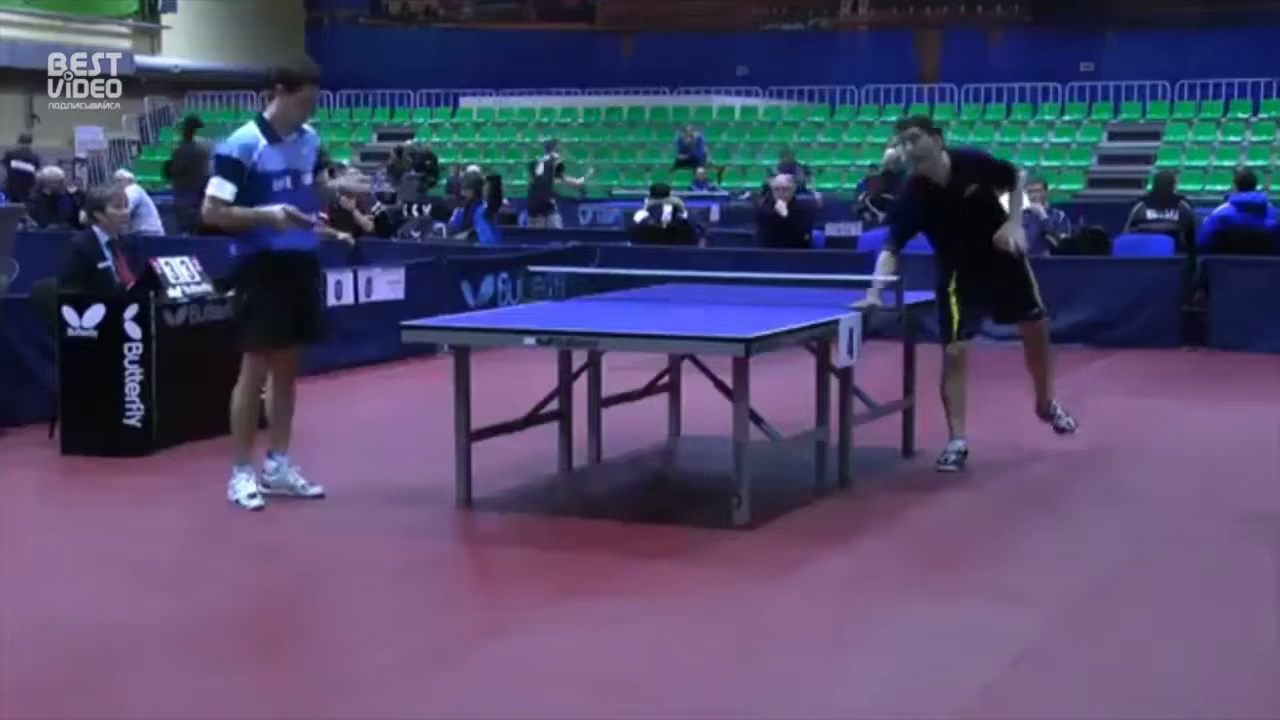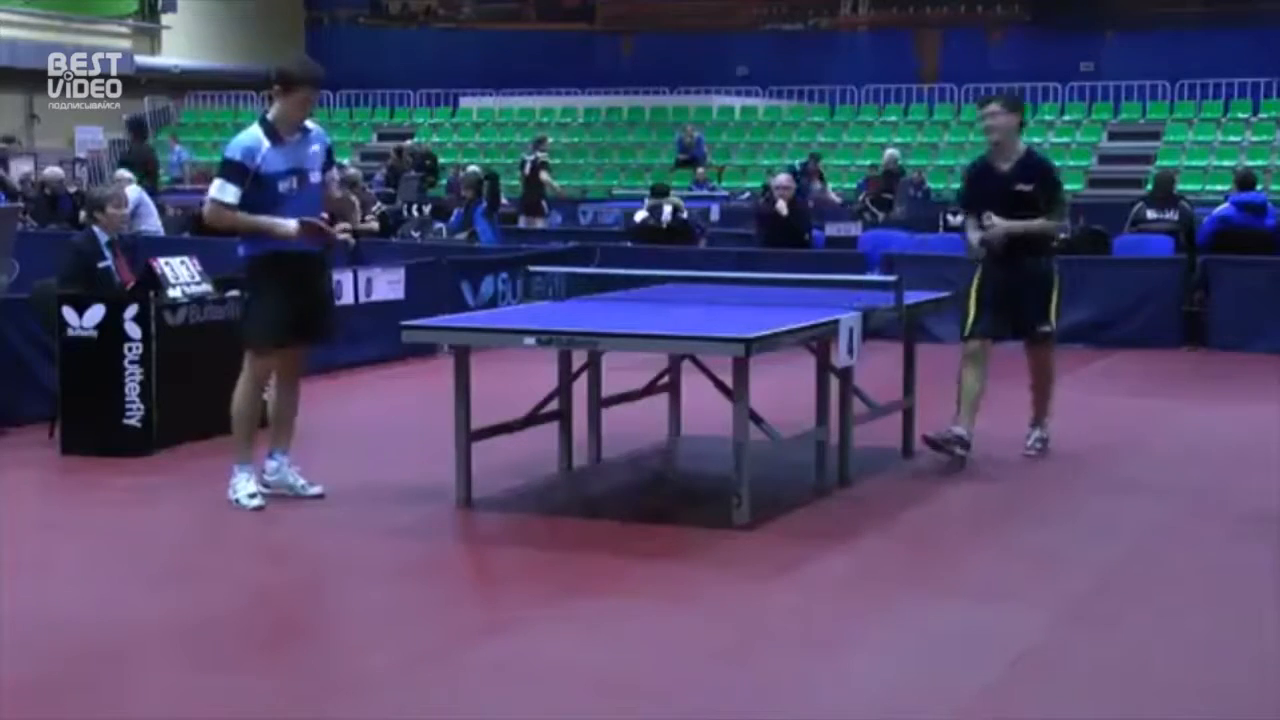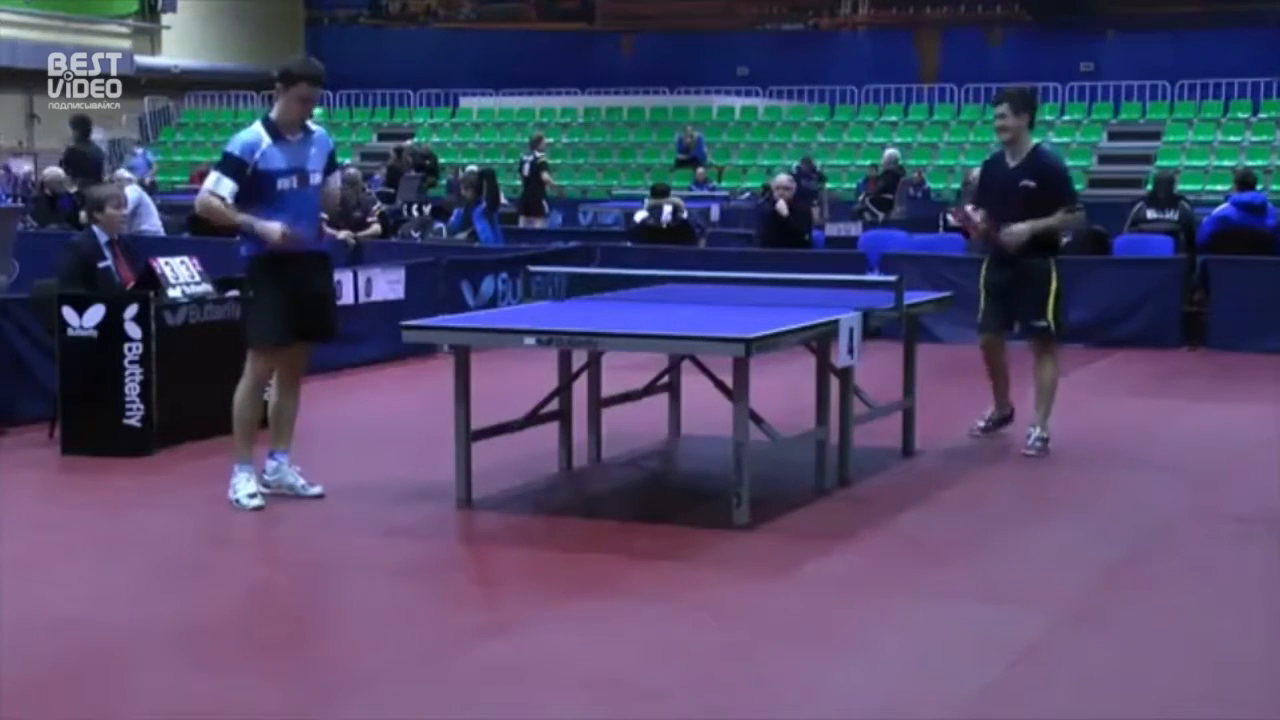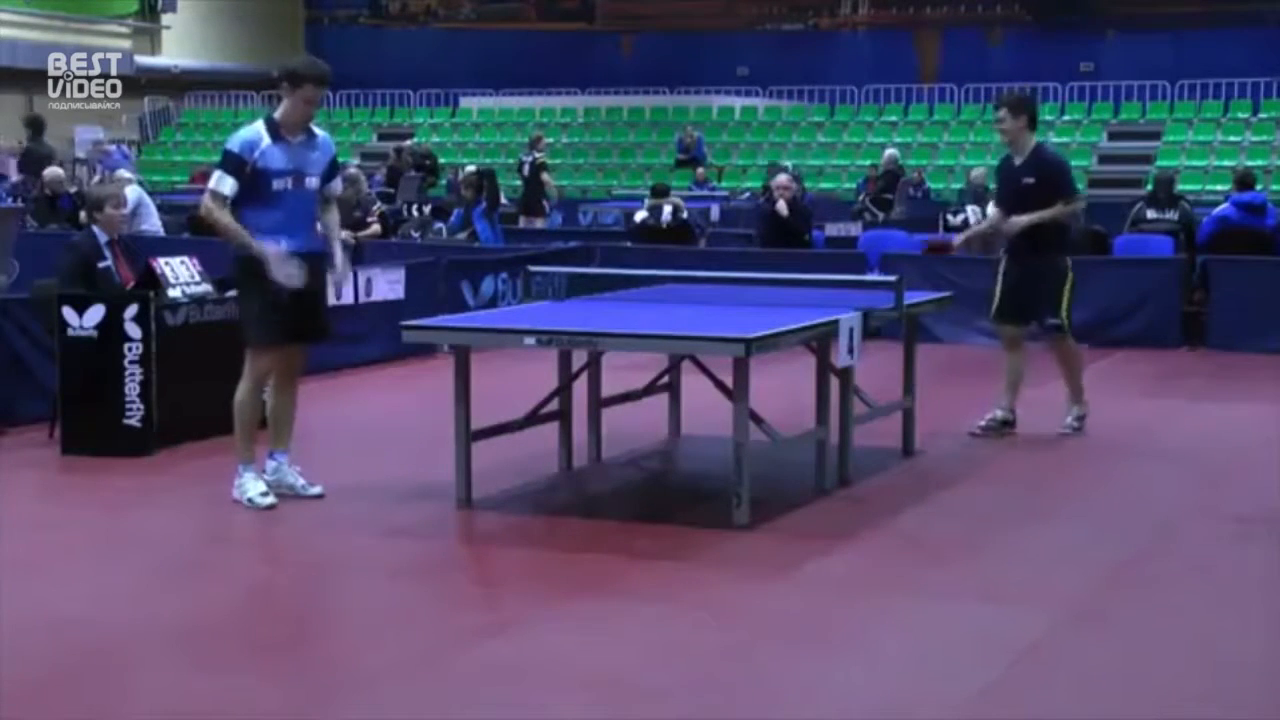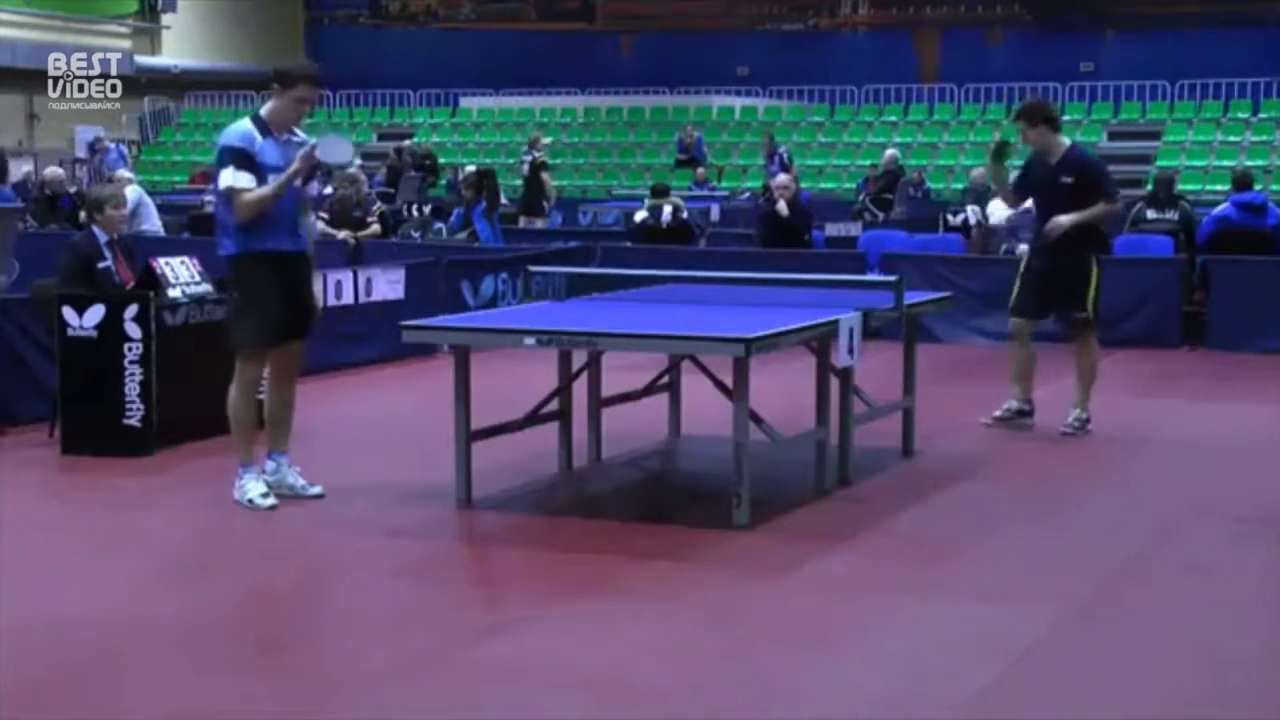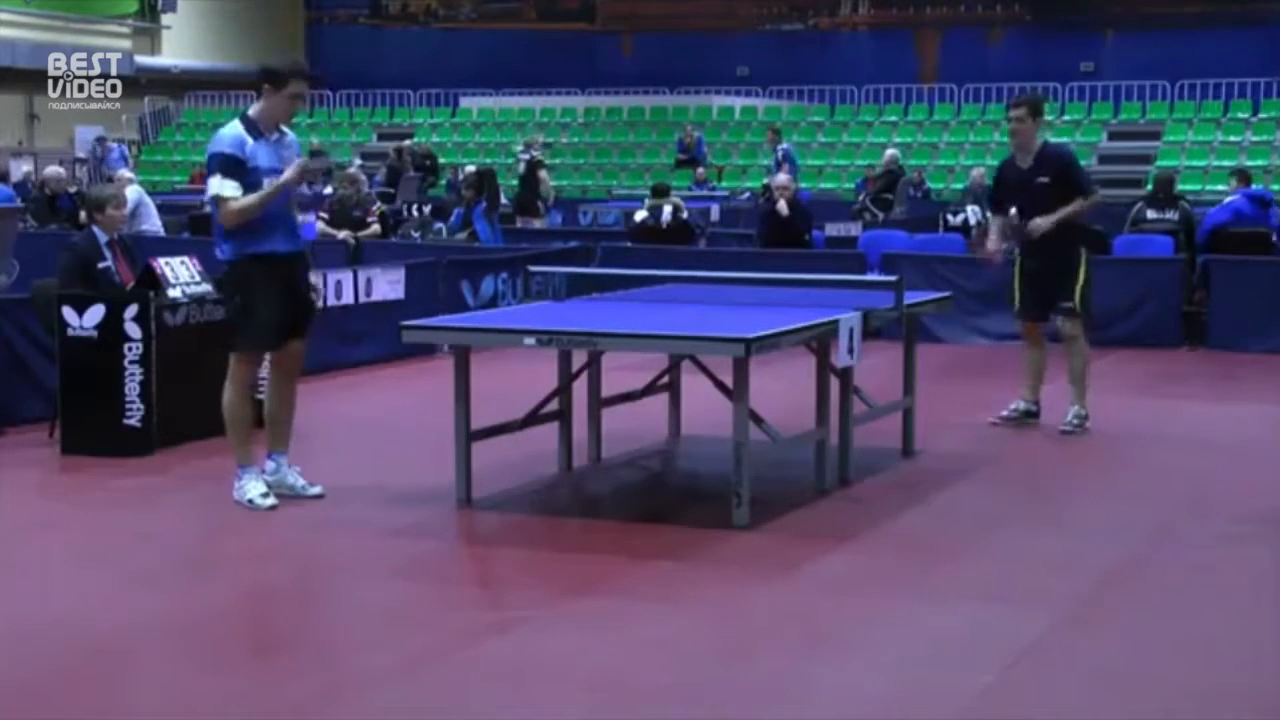
dt=0.5s
person 1, frame 1
left shoulder: (310, 139)
right shoulder: (242, 145)
right elbow: (212, 210)
left wrist: (340, 191)
right wrist: (265, 214)
left hip: (303, 263)
right hip: (262, 267)
left knee: (288, 369)
right knee: (256, 368)
left ankle: (278, 465)
right ankle: (241, 472)
person 1, frame 2
left shoulder: (318, 138)
right shoulder: (247, 147)
right elbow: (213, 212)
right wrist: (275, 226)
left hip: (311, 265)
right hip: (269, 267)
left knee: (292, 369)
right knee: (258, 368)
left ankle: (278, 465)
right ankle: (242, 472)
person 1, frame 3
left shoulder: (321, 140)
right shoulder: (249, 144)
right elbow: (206, 203)
left wrist: (332, 199)
right wrist: (258, 226)
left hip: (313, 264)
right hip: (270, 267)
left knee: (293, 369)
right knee: (260, 368)
left ankle: (278, 466)
right ankle: (242, 472)
person 1, frame 4
left shoulder: (324, 145)
right shoulder: (247, 143)
right elbow: (210, 207)
left wrist: (337, 248)
right wrist: (258, 247)
left hip: (308, 267)
right hip: (265, 268)
left knee: (291, 369)
right knee: (260, 367)
left ankle: (280, 465)
right ankle: (246, 472)
person 1, frame 5
left shoulder: (302, 143)
right shoulder: (239, 138)
right elbow: (243, 208)
left wrist: (310, 270)
right wrist: (290, 174)
left hip: (293, 263)
right hip: (253, 265)
left knee: (287, 367)
right knee: (250, 369)
left ankle: (278, 465)
right ankle: (246, 474)
person 1, frame 6
left shoulder: (289, 141)
right shoulder: (231, 142)
right elbow: (226, 215)
right wrist: (282, 185)
left hip: (290, 263)
right hip: (250, 267)
left knee: (288, 368)
right knee: (244, 370)
left ankle: (278, 465)
right ankle: (245, 474)
person 2, frame 1
left shoulder: (975, 162)
right shoulder: (913, 196)
left elbow: (1015, 180)
right elbow: (890, 248)
left wrist: (1014, 223)
right wrist: (875, 290)
left hip: (1004, 258)
right hip: (959, 274)
left knee: (1035, 328)
right knee: (954, 353)
left ankle: (1045, 402)
right ankle: (957, 441)
person 2, frame 2
left shoulder: (1040, 168)
right shoulder: (977, 171)
left elbow: (1057, 224)
left wrist: (1009, 227)
right wrist: (975, 236)
left hip: (1034, 271)
right hip: (992, 271)
left knee: (1039, 351)
right knee: (974, 350)
left ankle: (1039, 428)
right ankle: (961, 431)
person 2, frame 3
left shoulder: (1048, 165)
right shoulder: (991, 166)
left elbow: (1074, 217)
right elbow: (981, 214)
left wrist: (1029, 228)
right wrist: (973, 222)
left hip: (1036, 267)
right hip: (997, 265)
left knee: (1043, 345)
right knee: (989, 341)
left ankle: (1040, 428)
right ankle: (1002, 407)
person 2, frame 4
left shoulder: (1050, 162)
right shoulder: (1004, 167)
left elbow: (1074, 206)
left wrist: (1029, 219)
right wrist: (968, 235)
left hip: (1050, 261)
right hip: (1016, 260)
left knee: (1057, 335)
right knee: (1010, 336)
left ankle: (1078, 405)
right ankle: (1005, 414)
person 2, frame 5
left shoulder: (1085, 162)
right shoulder: (1035, 164)
left elbow: (1113, 205)
right elbow: (1013, 200)
left wrist: (1074, 218)
right wrist: (997, 172)
left hip: (1077, 260)
right hip: (1039, 256)
left knee: (1083, 333)
right knee: (1019, 327)
left ankle: (1081, 410)
right ankle: (1022, 403)
person 2, frame 6
left shoulder: (1060, 158)
right shoulder: (1005, 169)
left elbow: (1089, 199)
right elbow: (999, 214)
left wrist: (1052, 219)
right wrist: (994, 240)
left hip: (1066, 257)
right hip: (1029, 257)
left knee: (1070, 329)
right knee: (1031, 329)
left ankle: (1079, 408)
right ankle: (1029, 403)
